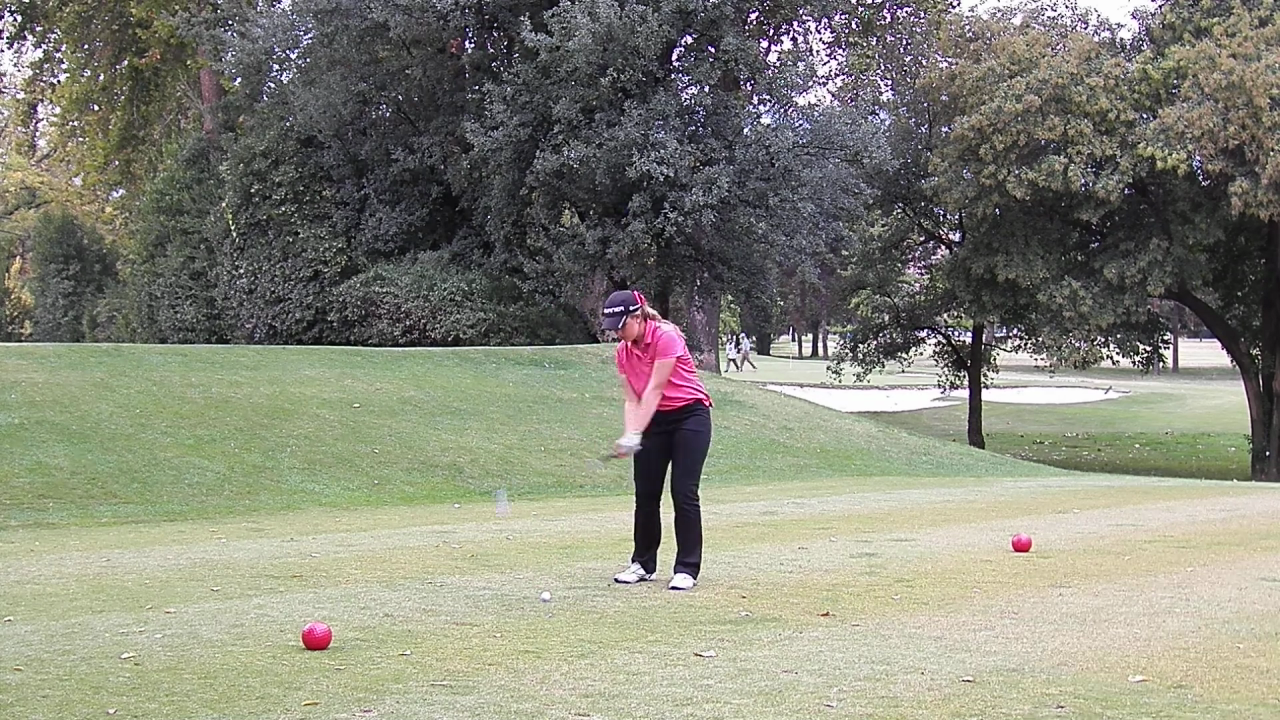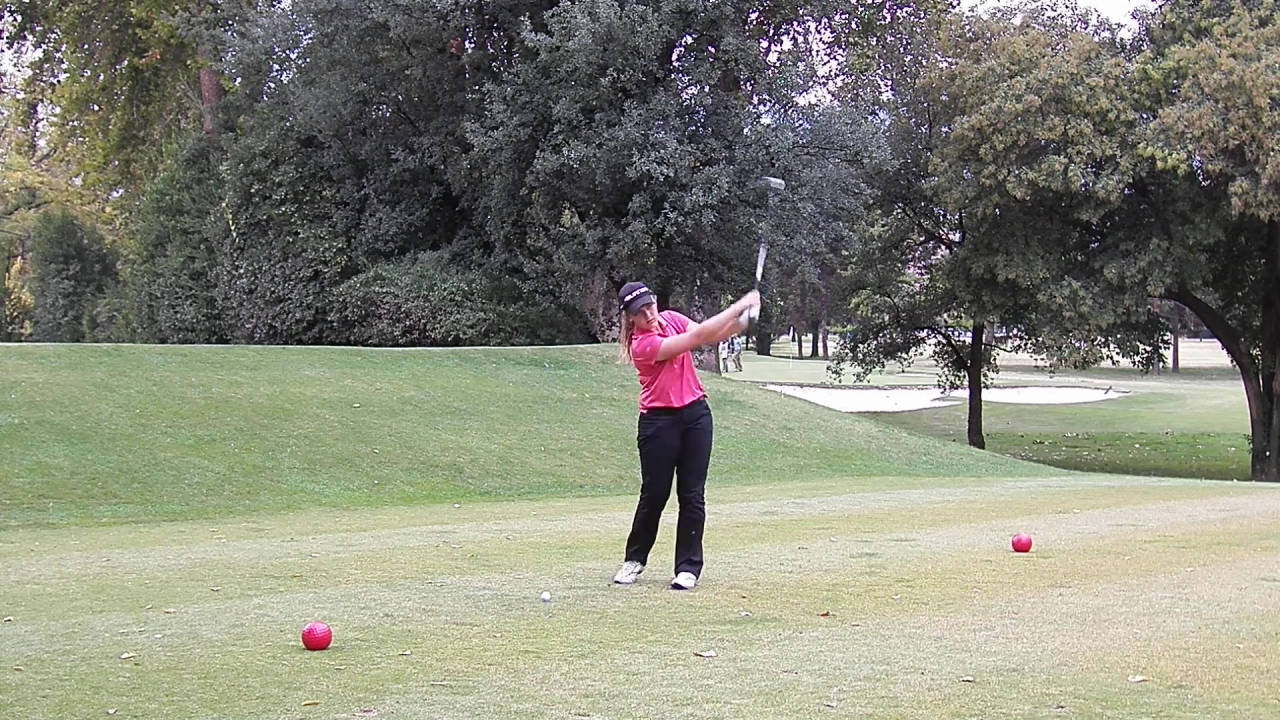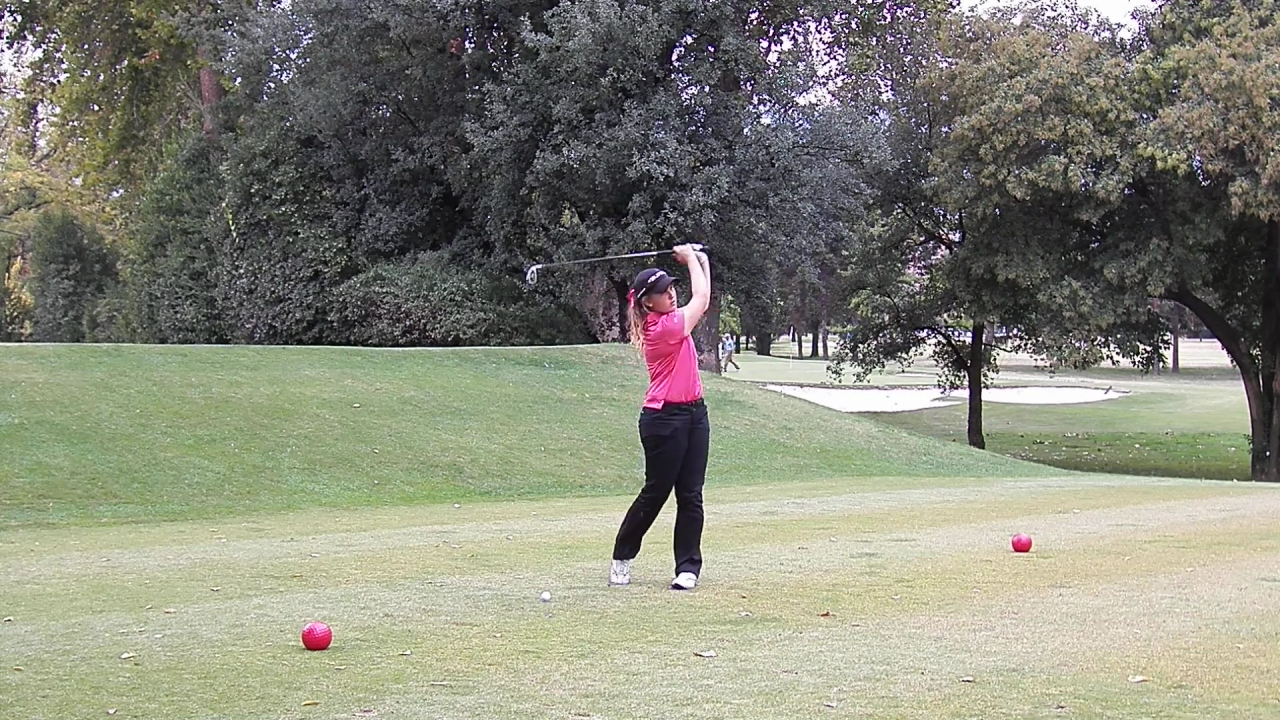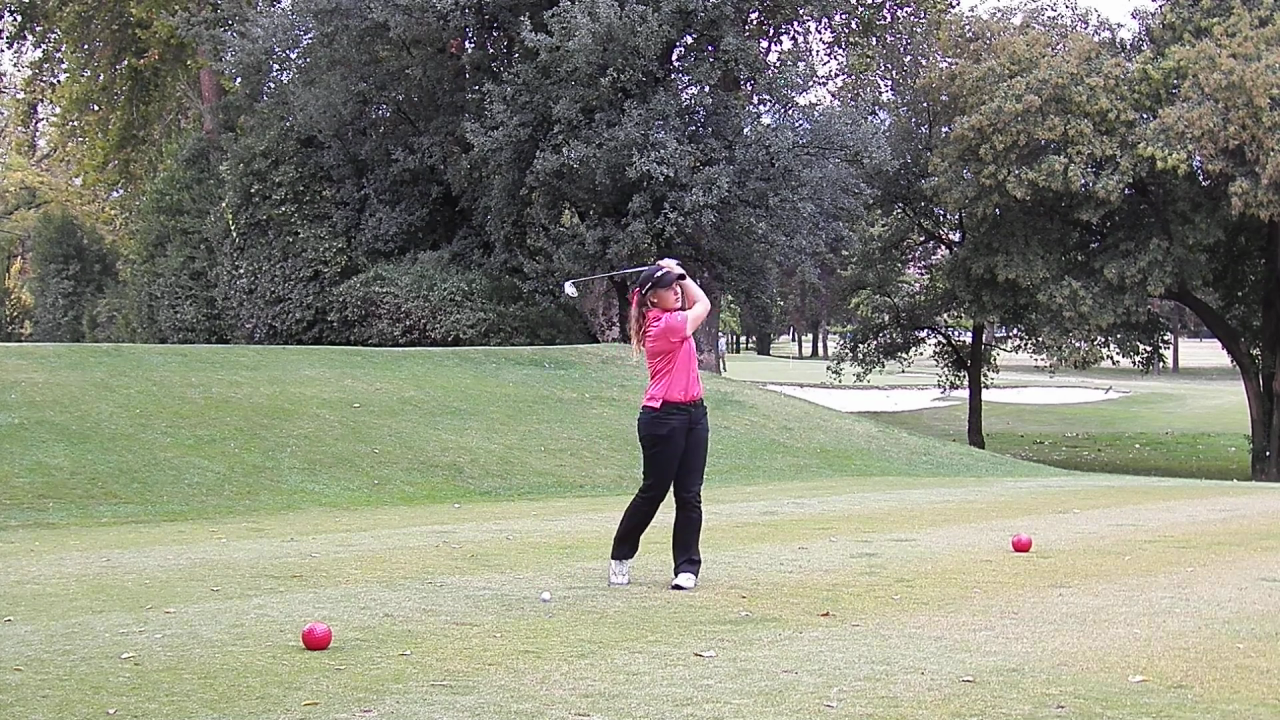
dt=0.3s
person 1, frame 1
left shoulder: (665, 336)
right shoulder: (623, 353)
left elbow: (656, 387)
right elbow: (633, 396)
left wrist: (635, 433)
right wrist: (629, 433)
left hip: (690, 416)
right hip: (654, 422)
left knee: (684, 494)
right knee: (646, 494)
left ankle: (687, 568)
right ankle: (643, 563)
person 1, frame 2
left shoulder: (672, 319)
right shoulder: (640, 346)
left elbow: (709, 336)
right elbow: (694, 337)
left wrist: (739, 319)
right wrist: (737, 306)
left hip: (695, 414)
right hip: (659, 422)
left knee: (692, 495)
right knee: (654, 495)
left ankle: (688, 566)
right ankle: (634, 560)
person 1, frame 3
left shoulder: (668, 320)
right shoulder: (665, 328)
left elbow: (701, 299)
right elbow: (702, 298)
left wrist: (700, 261)
right wrist: (692, 261)
left hip: (693, 412)
right hip: (665, 418)
left knee: (691, 495)
right knee: (656, 492)
left ankle: (687, 567)
right ankle: (622, 557)
person 1, frame 4
left shoulder: (669, 320)
right shoulder: (666, 325)
left elbow: (698, 304)
right elbow: (704, 305)
left wrist: (679, 274)
right wrist: (679, 272)
left hip: (693, 413)
right hip: (663, 417)
left knee: (689, 495)
right knee: (653, 491)
left ankle: (687, 567)
right ankle: (621, 556)
